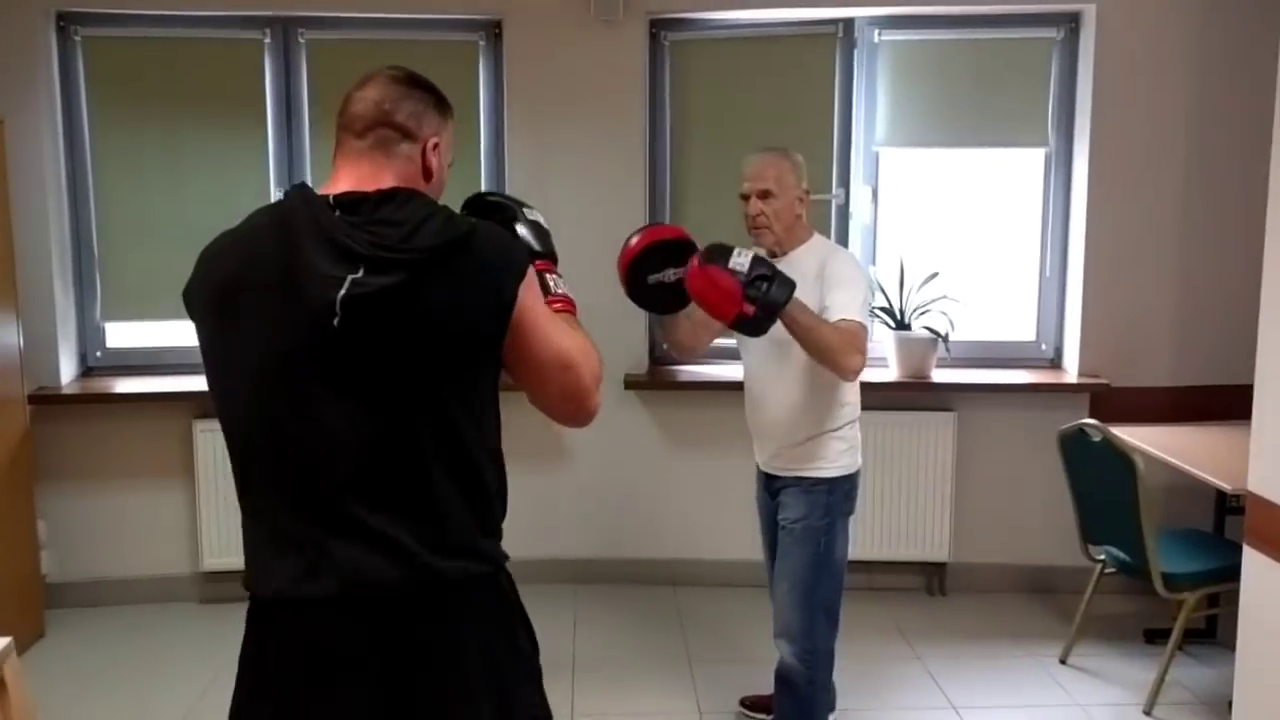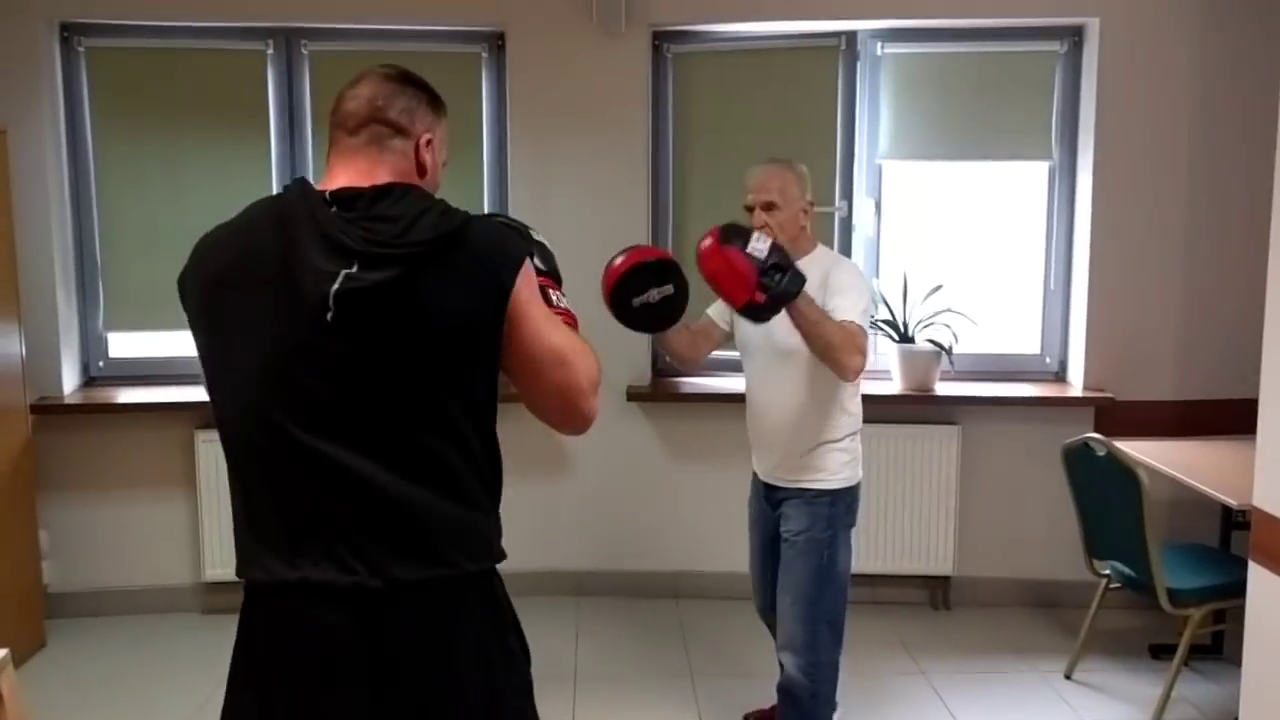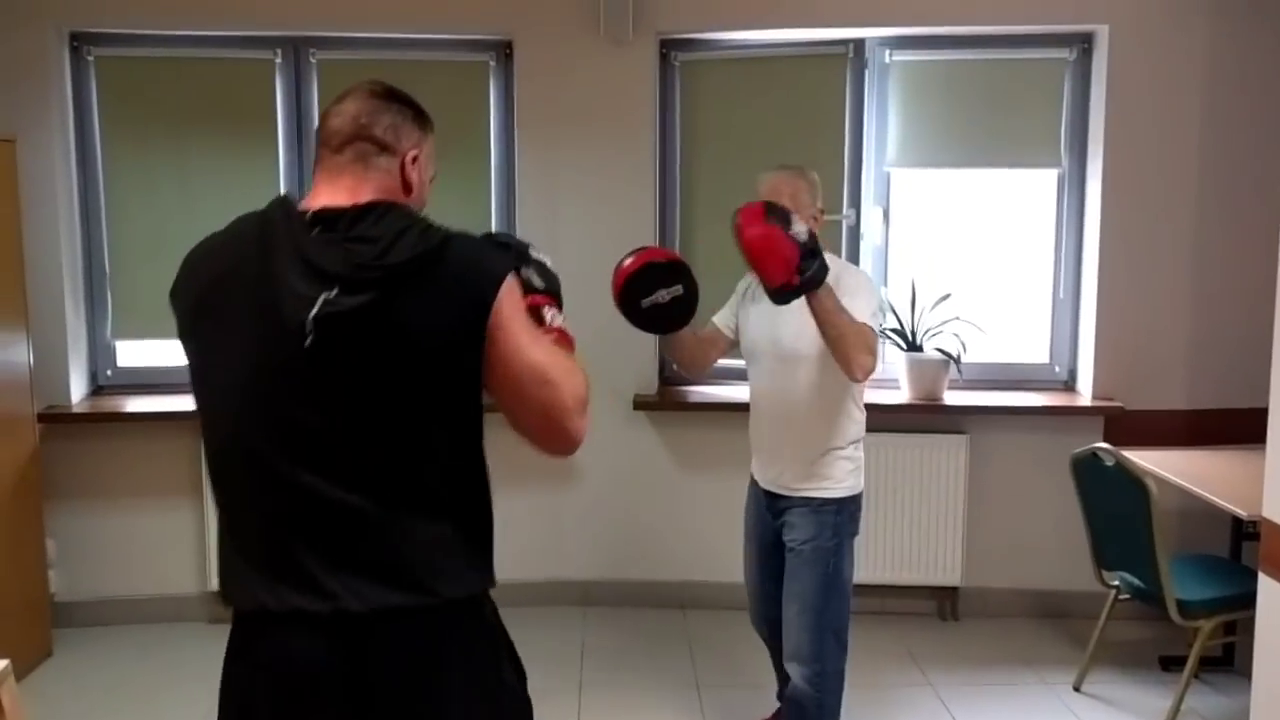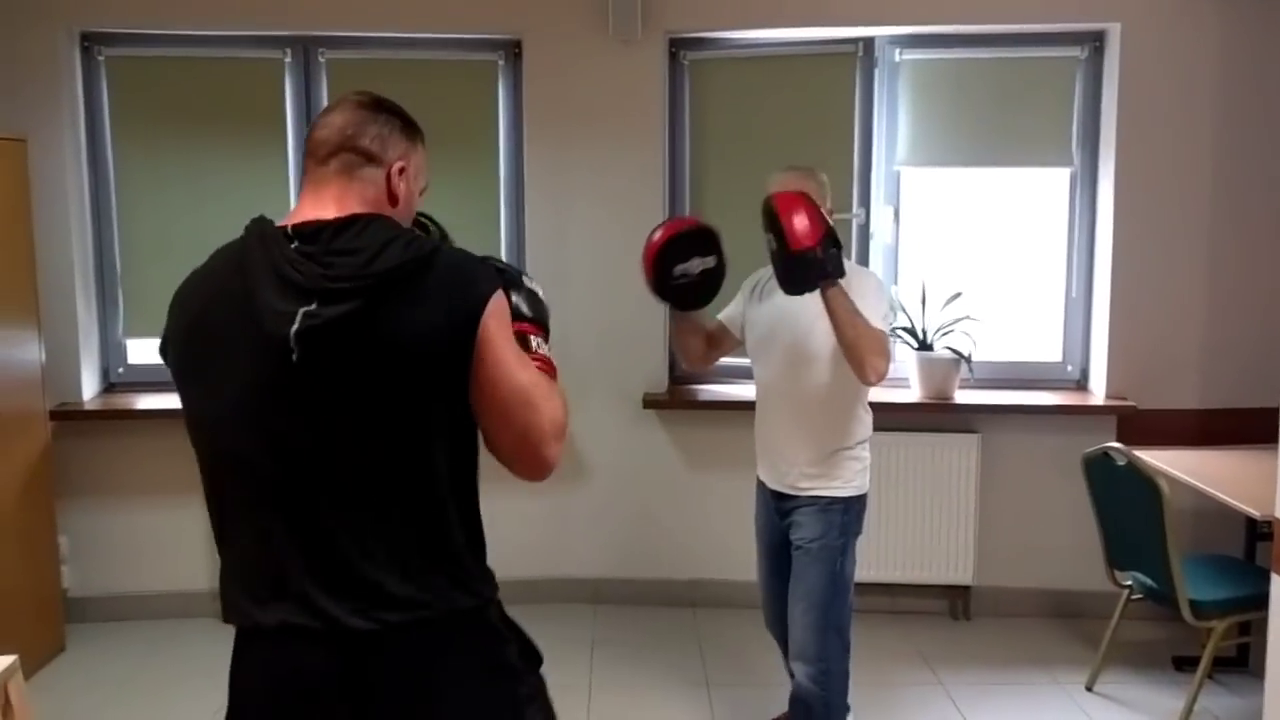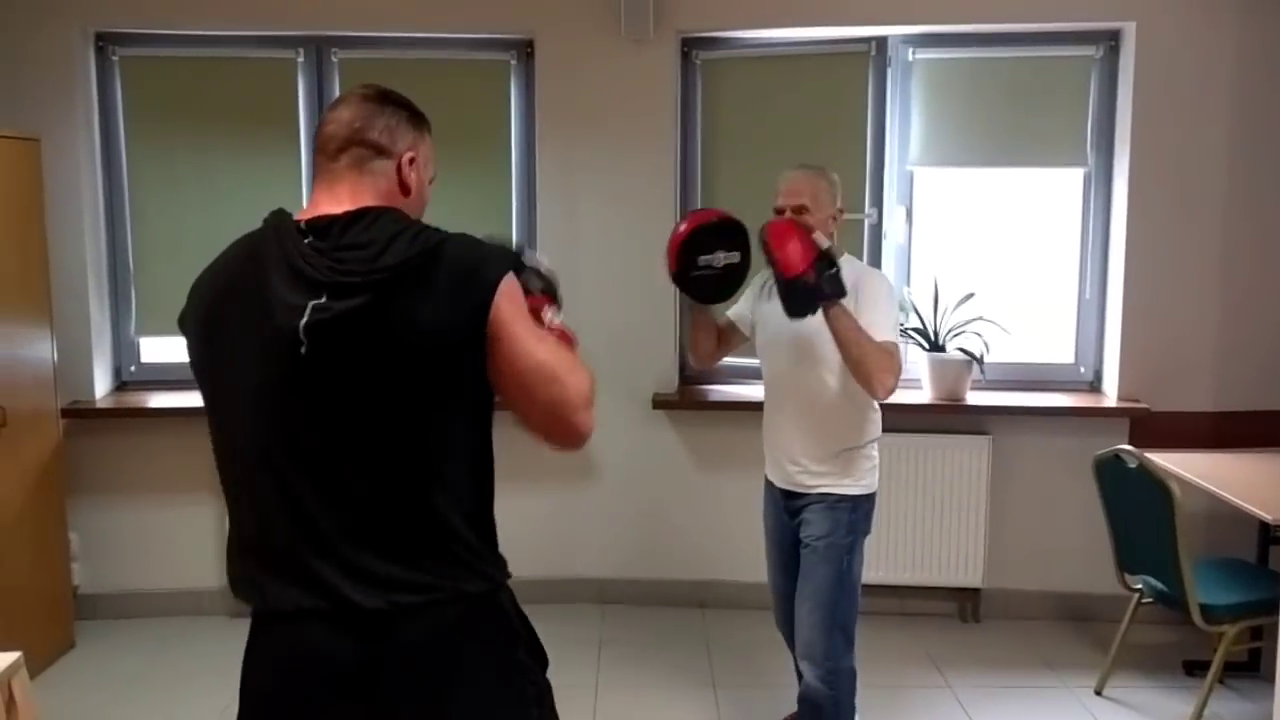
dt=0.1s
person 1, frame 1
left shoulder: (227, 265)
right shoulder: (485, 258)
right elbow: (579, 400)
right wrist: (538, 266)
left hip: (300, 627)
right hip: (455, 617)
person 1, frame 2
left shoulder: (221, 259)
right shoulder: (482, 254)
right elbow: (575, 406)
right wrist: (543, 283)
left hip: (292, 623)
right hip: (446, 617)
person 1, frame 3
left shoulder: (209, 274)
right shoulder: (465, 273)
right elbow: (562, 427)
right wrist: (540, 304)
left hip: (277, 645)
right hip: (436, 644)
person 1, frame 4
left shoulder: (202, 297)
right shoulder: (452, 285)
right elbow: (538, 450)
right wrist: (526, 332)
left hip: (281, 656)
right hip: (439, 650)
person 1, frame 5
left shoulder: (219, 288)
right shoulder: (463, 275)
right elbow: (570, 420)
right wrist: (540, 309)
left hip: (299, 644)
right hip: (452, 633)
person 2, frame 1
left shoulder: (836, 267)
right shoulder: (748, 267)
left elbow: (849, 361)
right elbow: (692, 338)
left wrist: (783, 301)
left hip: (819, 475)
right hip: (770, 466)
left knee: (802, 616)
right knee: (789, 602)
person 2, frame 2
left shoulder: (840, 277)
left elbow: (849, 361)
right elbow: (692, 350)
left wrist: (790, 294)
left hip: (821, 485)
right hip: (768, 478)
left knee: (805, 628)
right knee: (774, 610)
person 2, frame 3
left shoulder: (848, 283)
right shoulder: (753, 286)
left elbow: (859, 363)
right elbow: (695, 361)
left wrist: (810, 286)
left hip: (823, 495)
right hip: (765, 486)
left knee: (810, 640)
right knee: (770, 622)
person 2, frame 4
left shoulder: (859, 284)
right shoulder: (760, 284)
left elbow: (873, 368)
right elbow: (700, 355)
left wrist: (828, 283)
right wrist: (682, 302)
left hip: (829, 494)
right hip: (773, 485)
left knee: (815, 639)
right knee: (783, 621)
person 2, frame 5
left shoulder: (868, 287)
right shoulder: (769, 280)
left elbow: (881, 383)
right elbow: (705, 354)
left wrist: (832, 303)
left hip: (838, 492)
right hip: (781, 485)
left knee: (823, 638)
right knee: (794, 621)
